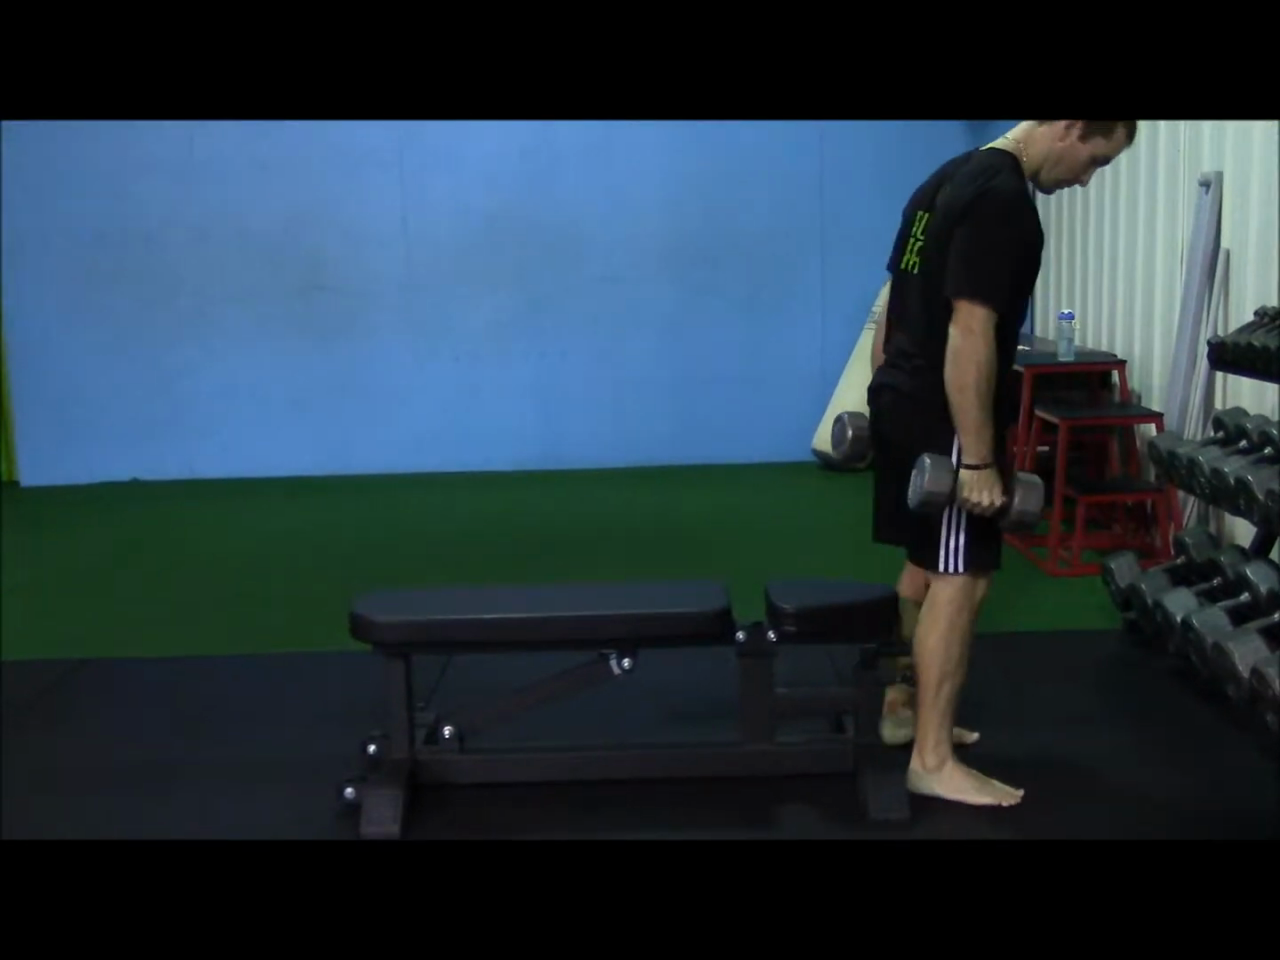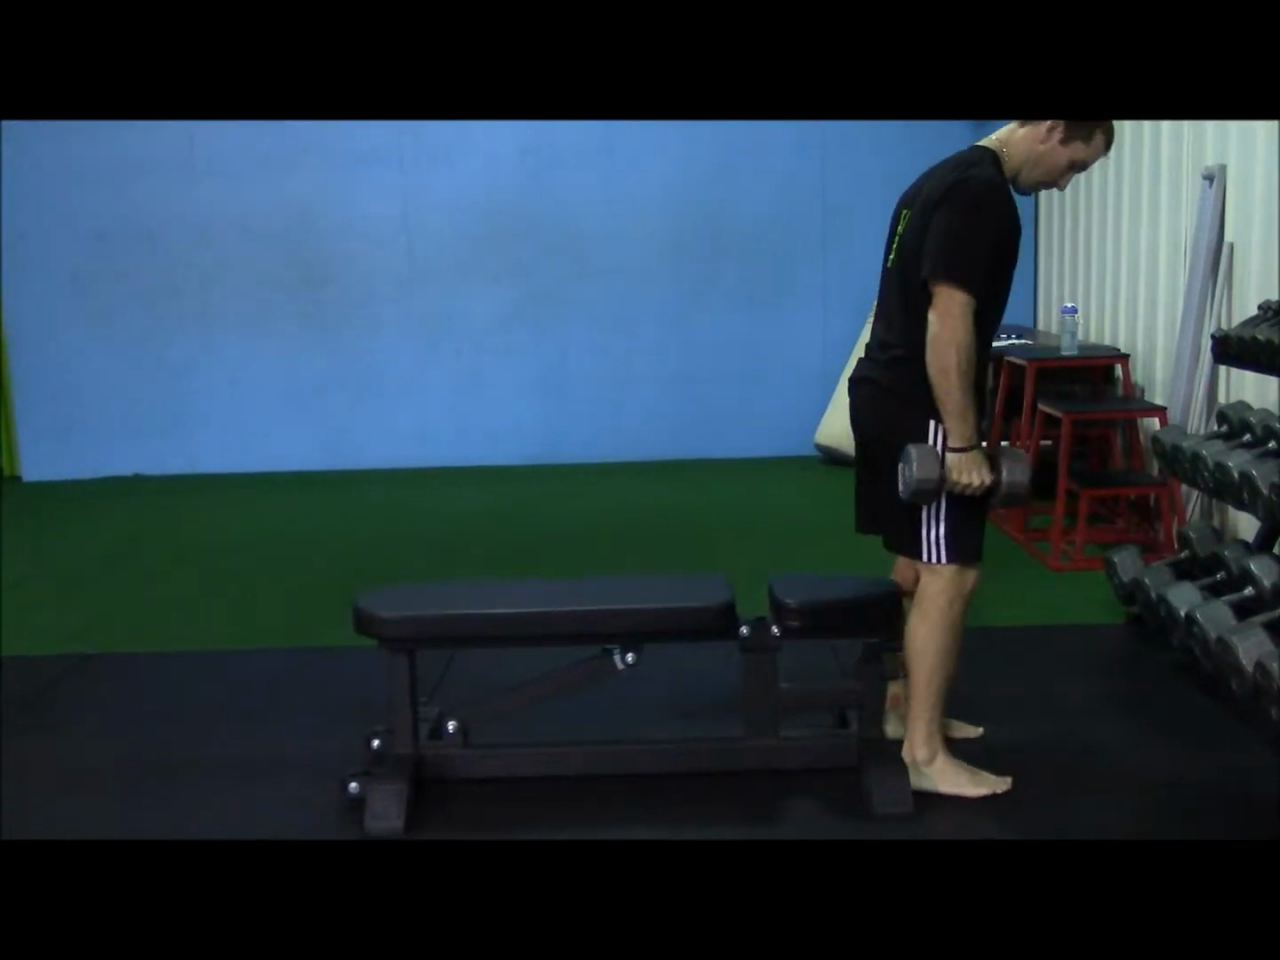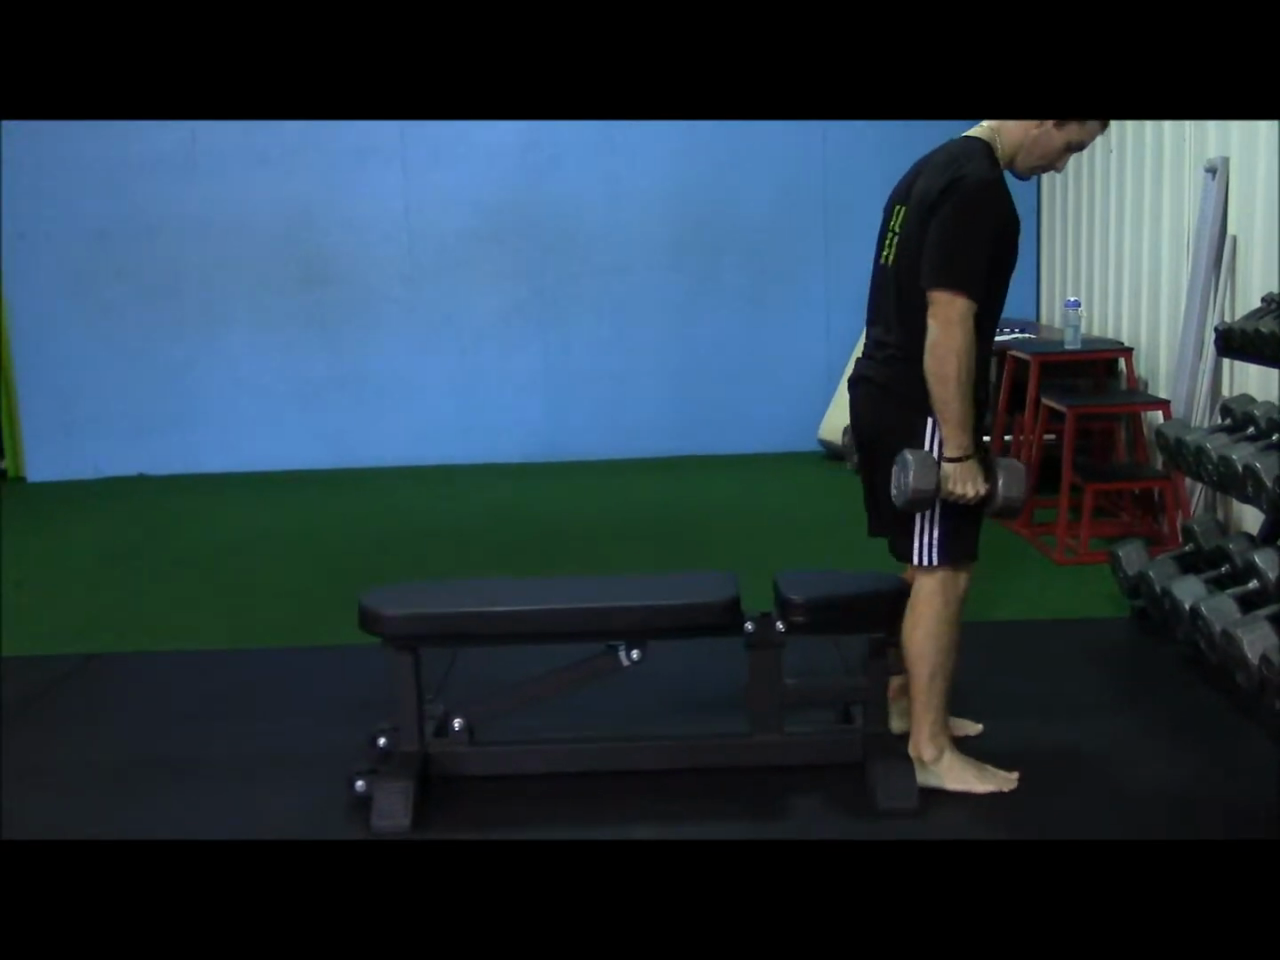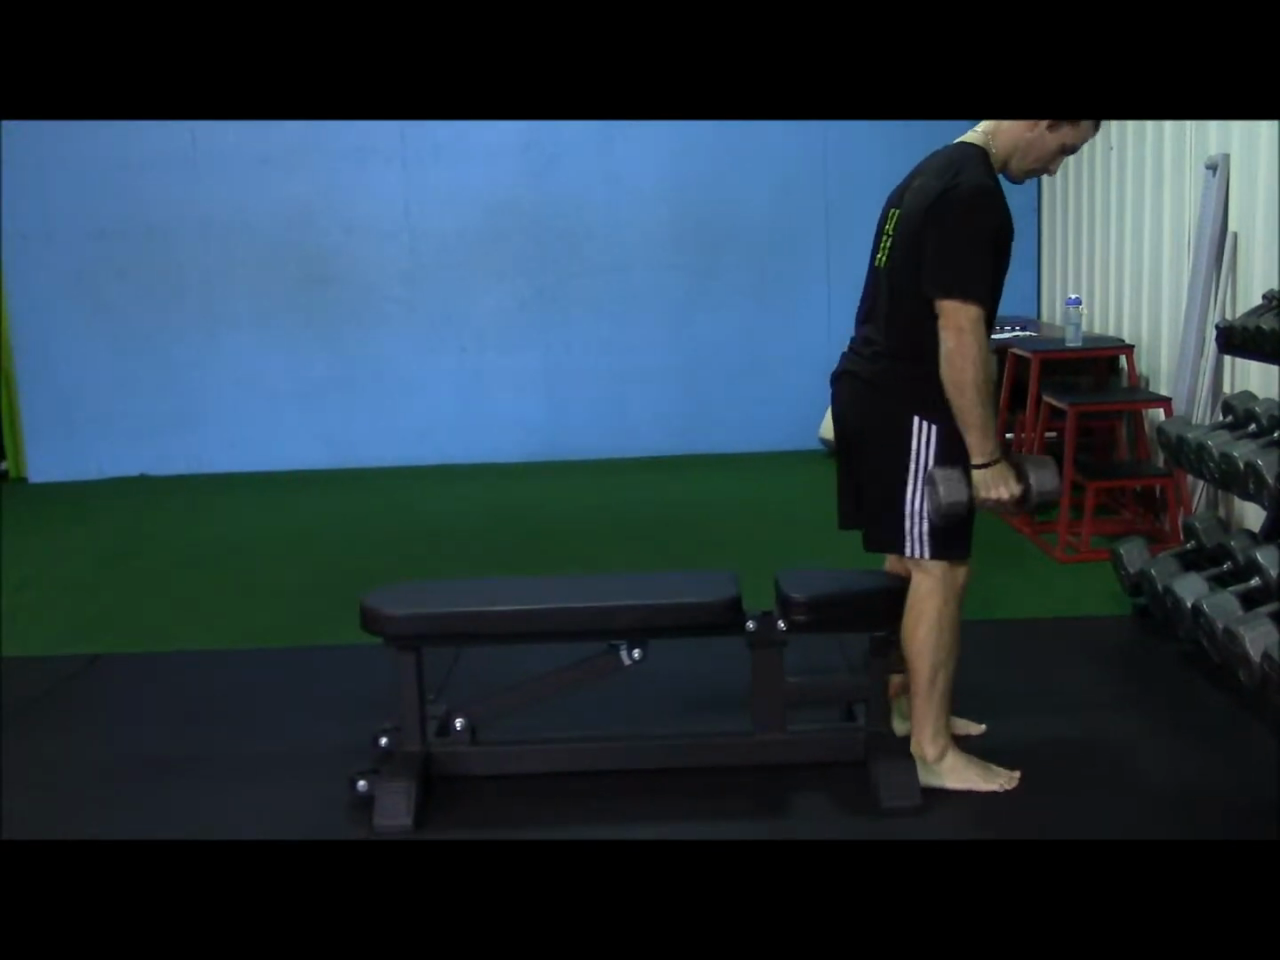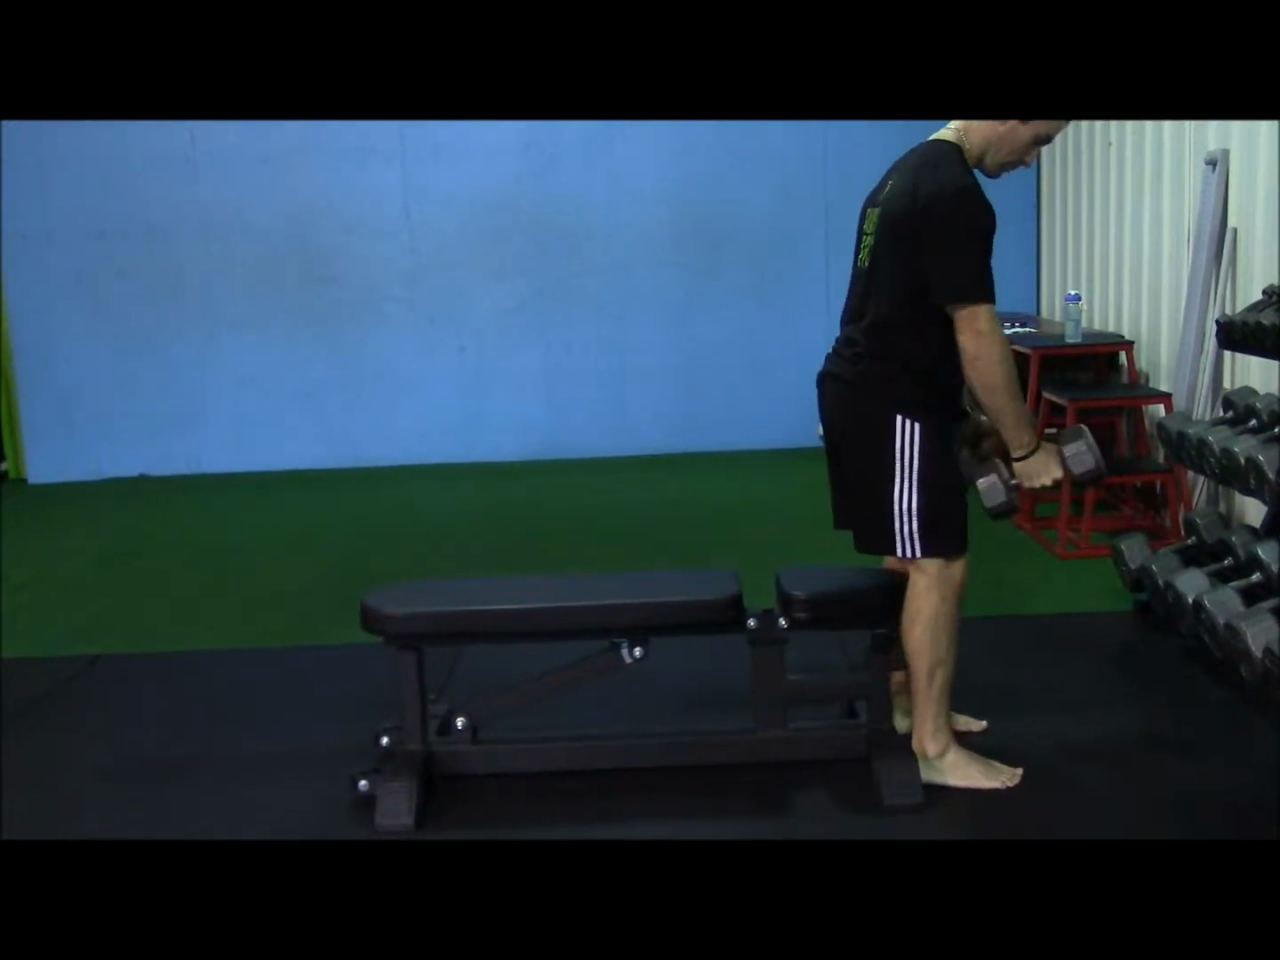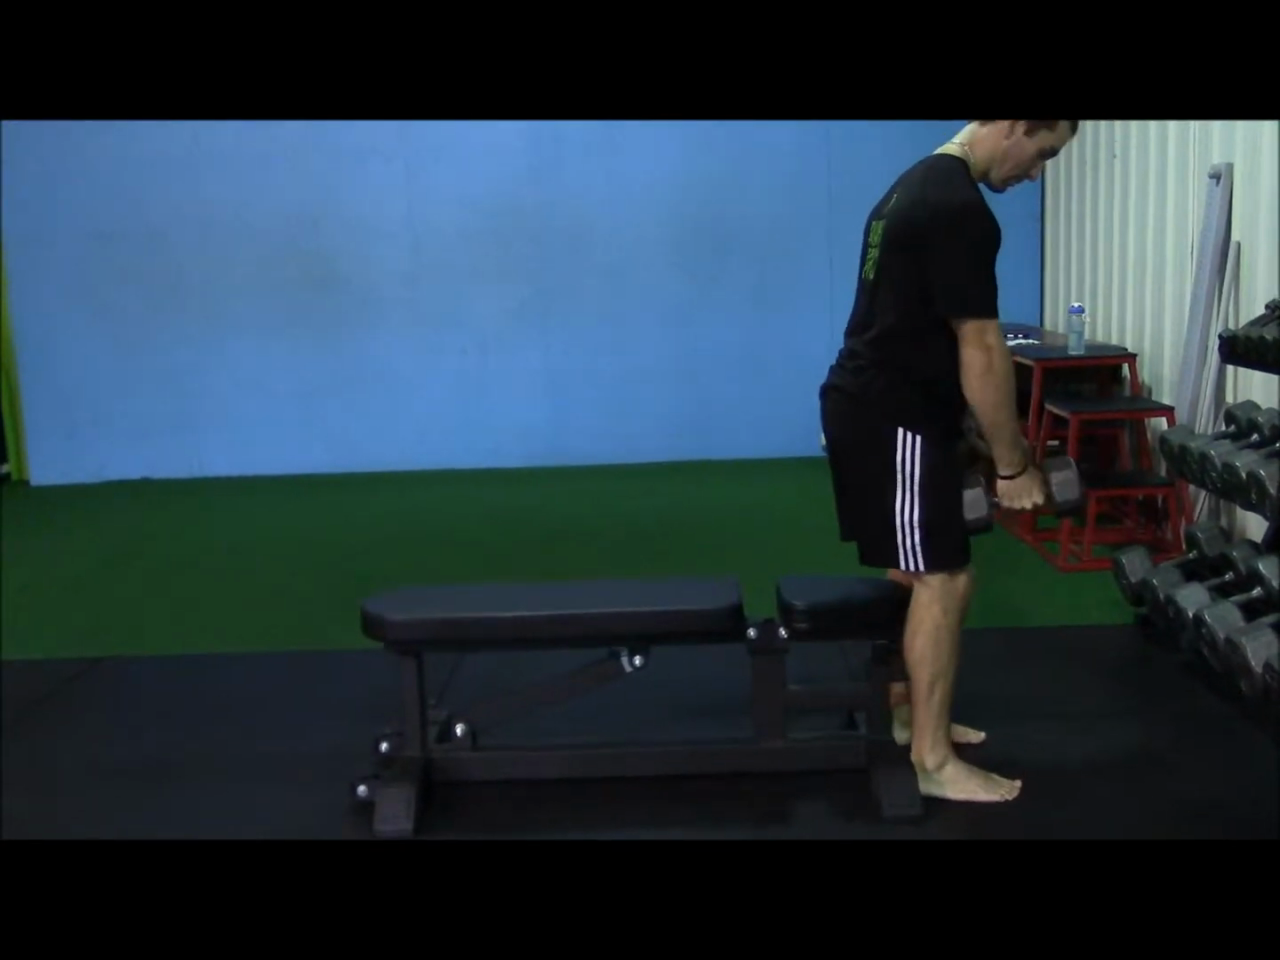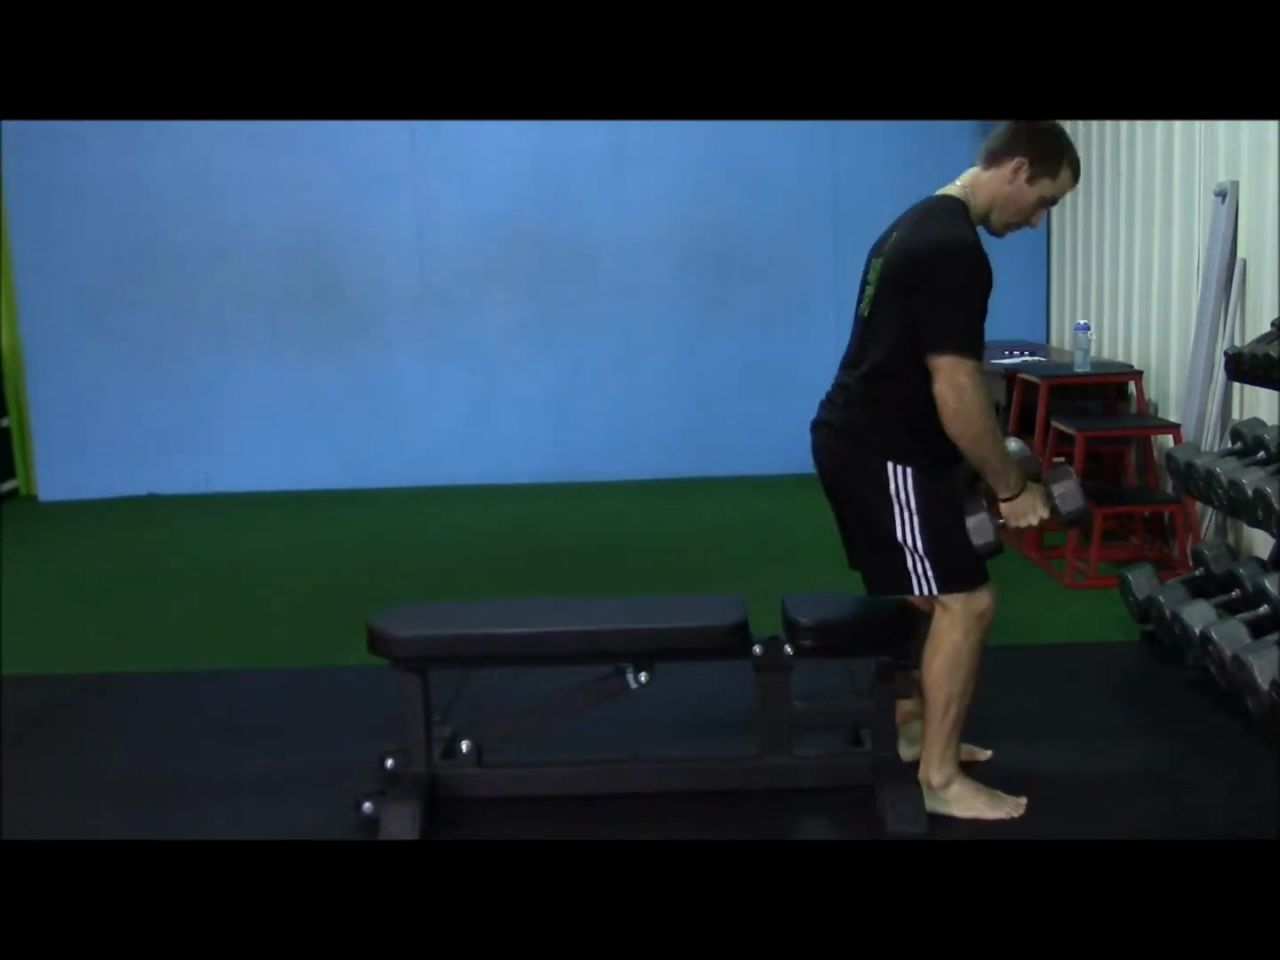
dt=0.4s
person 1, frame 1
left shoulder: (956, 177)
right shoulder: (1004, 200)
left elbow: (901, 300)
right elbow: (970, 335)
left wrist: (888, 380)
right wrist: (977, 460)
left hip: (901, 400)
right hip: (937, 416)
left knee: (924, 570)
right knee: (960, 581)
left ankle: (901, 706)
right ankle: (933, 761)
person 1, frame 2
left shoulder: (953, 176)
right shoulder: (982, 190)
right elbow: (949, 319)
right wrist: (964, 442)
left hip: (886, 392)
right hip: (918, 407)
left knee: (915, 564)
right knee: (950, 572)
left ankle: (902, 704)
right ankle: (925, 753)
person 1, frame 3
left shoulder: (942, 165)
right shoulder: (978, 186)
right elbow: (949, 324)
right wrist: (960, 451)
left hip: (886, 392)
right hip: (917, 408)
left knee: (922, 563)
right knee: (943, 574)
left ankle: (904, 701)
right ankle: (931, 752)
person 1, frame 4
left shoulder: (941, 172)
right shoulder: (974, 195)
right elbow: (961, 335)
right wrist: (986, 458)
left hip: (873, 389)
right hip: (905, 406)
left knee: (910, 561)
right knee: (939, 569)
left ankle: (902, 701)
right ankle: (933, 751)
person 1, frame 5
left shoulder: (916, 170)
right shoulder: (954, 194)
right elbow: (977, 337)
right wrist: (1027, 446)
left hip: (862, 389)
right hip: (892, 405)
left knee: (907, 560)
right knee: (939, 567)
left ankle: (904, 697)
right ankle: (934, 748)
person 1, frame 6
left shoulder: (922, 184)
right shoulder: (959, 209)
right elbow: (981, 351)
right wrist: (1013, 466)
left hip: (867, 402)
right hip: (893, 418)
left knee: (911, 572)
right knee: (943, 582)
left ankle: (905, 710)
right ankle: (933, 761)
person 1, frame 7
left shoulder: (925, 223)
right shoulder: (955, 248)
right elbow: (956, 390)
left wrist: (987, 467)
right wrist: (1012, 488)
left hip: (859, 436)
right hip: (881, 449)
left knee: (929, 590)
right knee: (966, 601)
left ankle: (910, 724)
right ankle: (941, 778)
